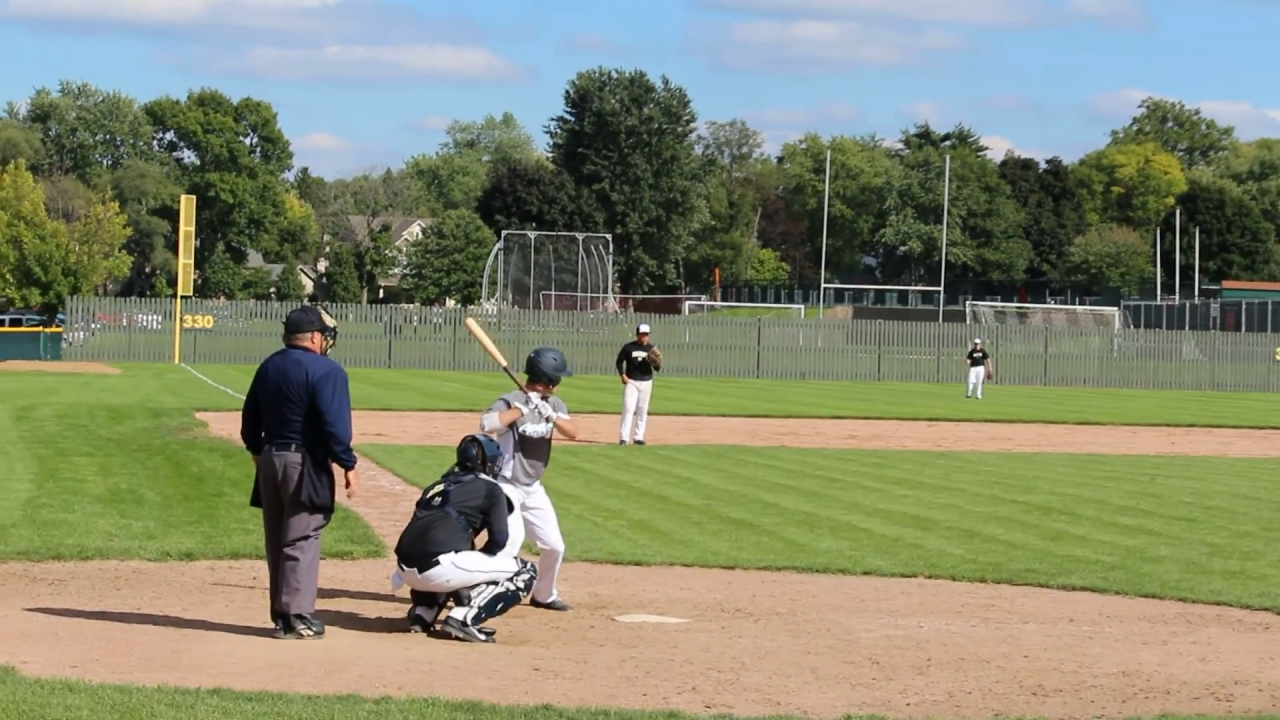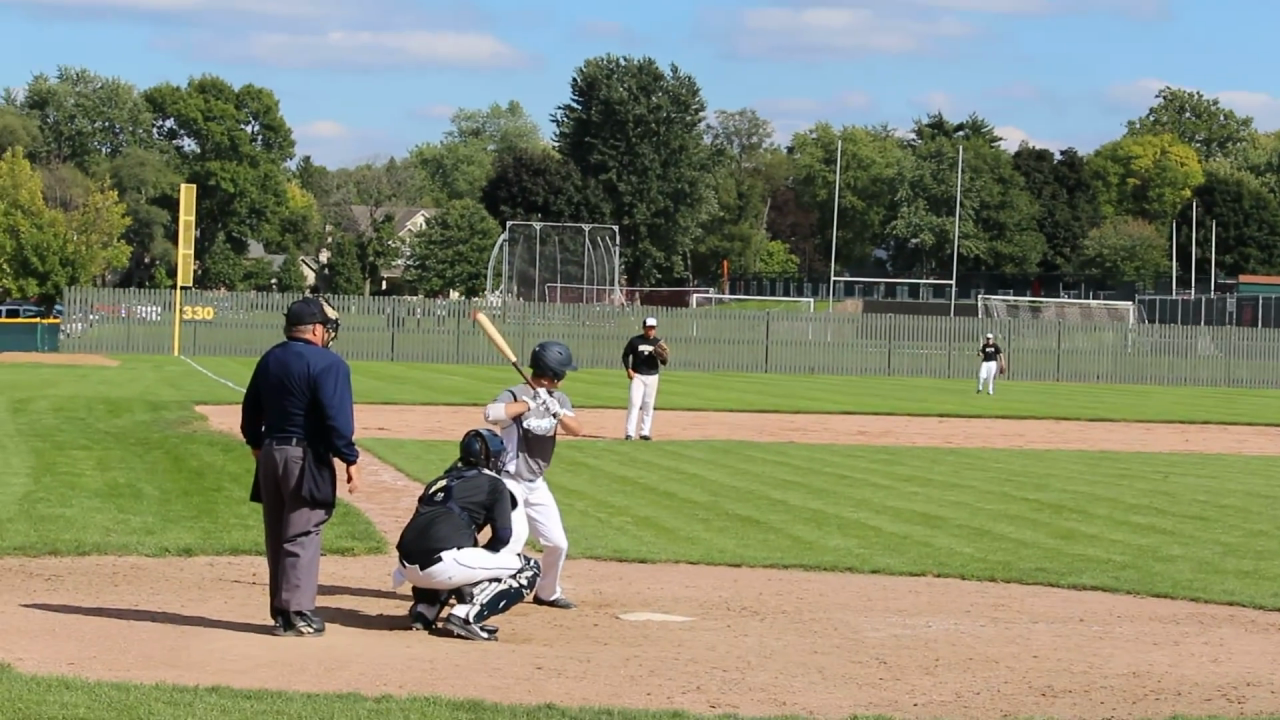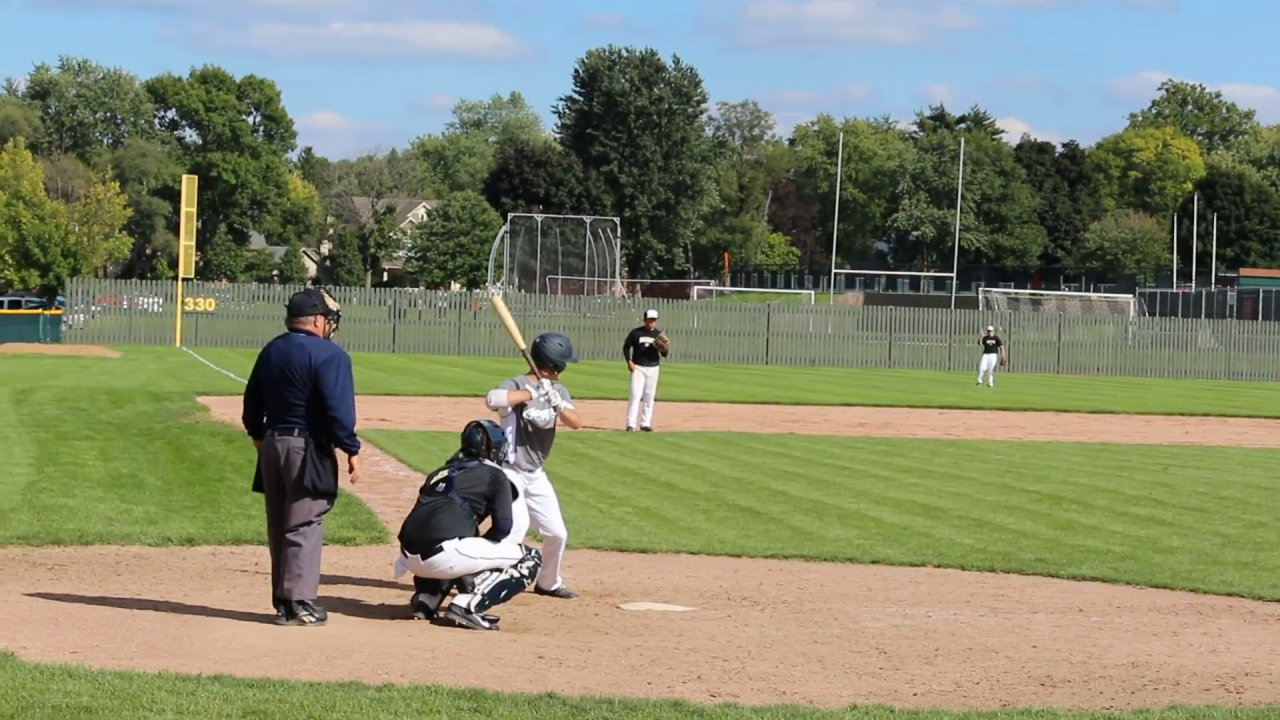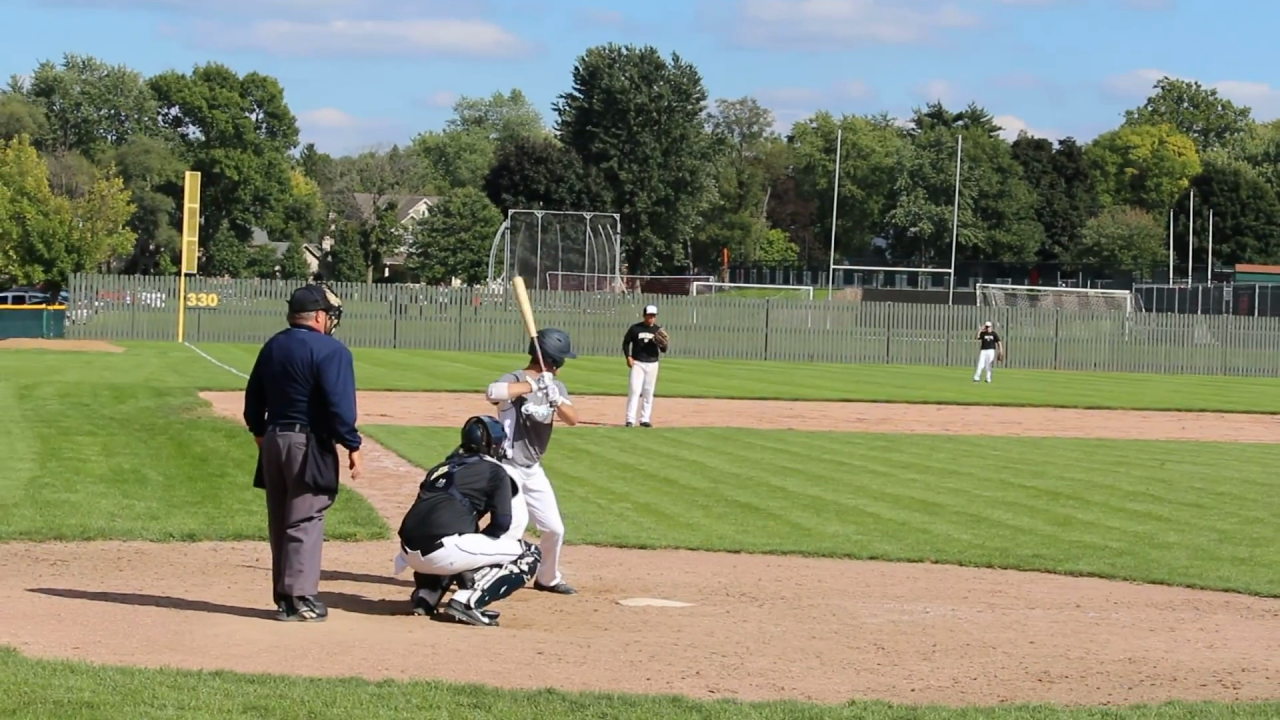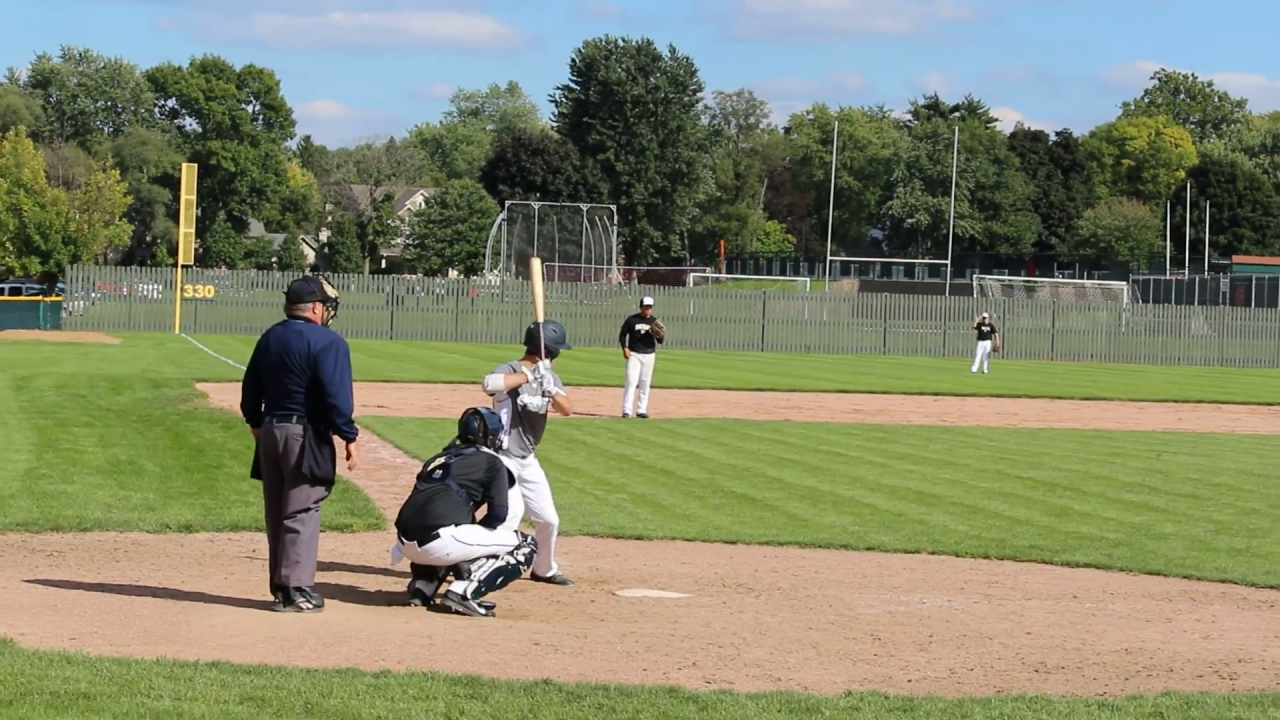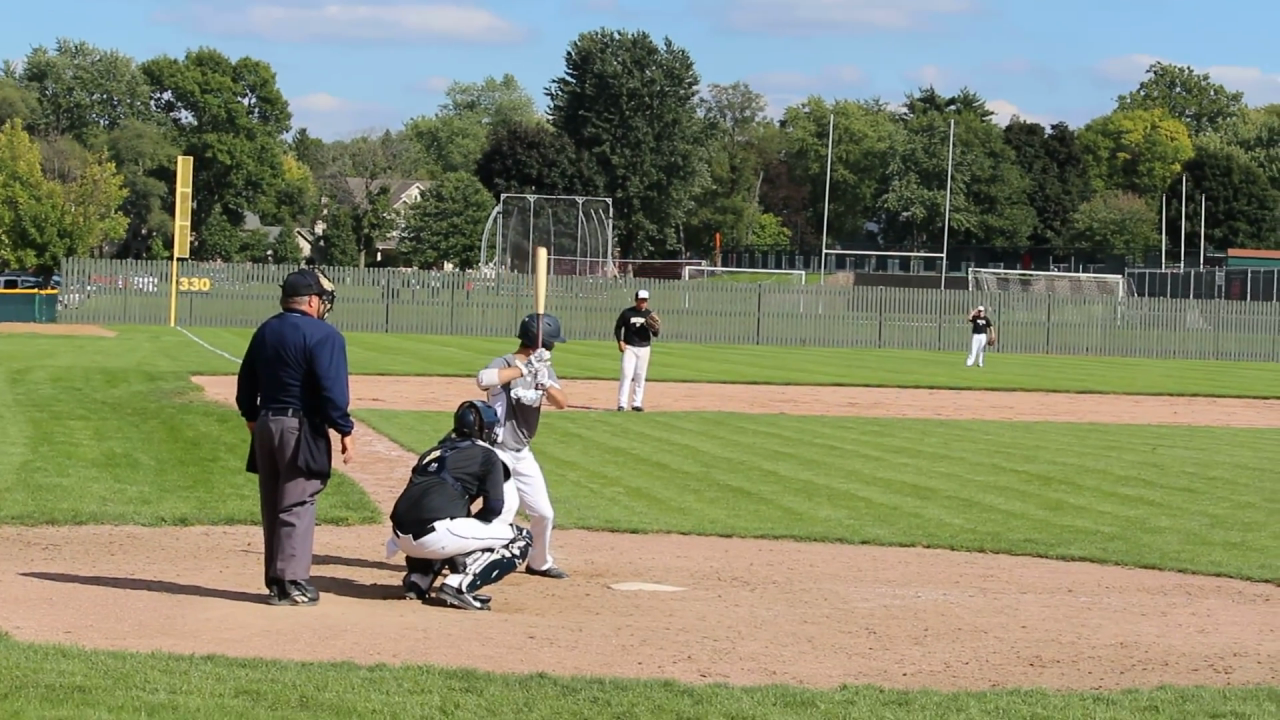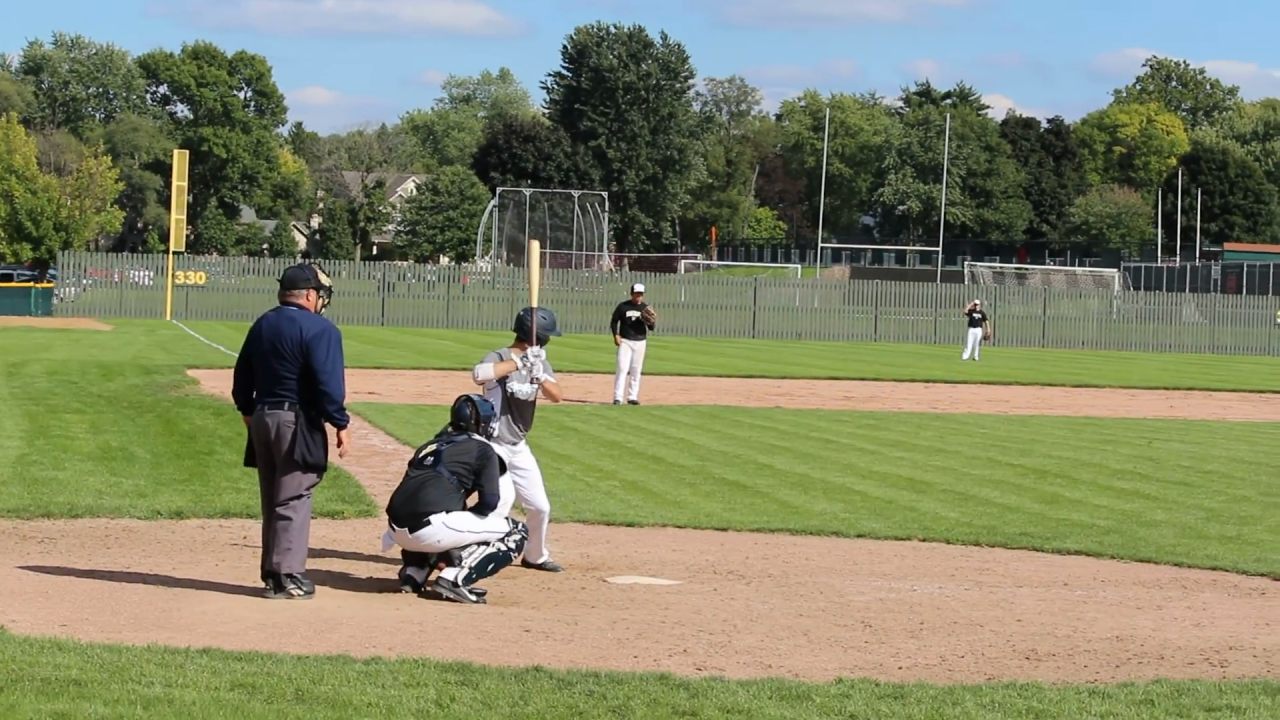
dt=0.1s
person 1, frame 1
left shoulder: (268, 366)
right shoulder: (326, 370)
left elbow: (250, 415)
right elbow: (335, 423)
left wrist: (257, 450)
right wrist: (348, 465)
left hip: (270, 460)
right hip: (305, 464)
left knee: (278, 540)
right knee: (302, 540)
left ankle: (282, 614)
right ankle: (296, 618)
person 1, frame 2
left shoulder: (269, 359)
right shoulder: (328, 363)
left elbow: (250, 409)
right elbow: (337, 417)
left wrist: (256, 444)
right wrist: (349, 459)
left hip: (270, 455)
right hip: (306, 458)
left knee: (278, 536)
right knee: (302, 536)
left ankle: (282, 610)
right ankle: (296, 614)
person 1, frame 3
left shoulder: (270, 351)
right shoulder: (329, 354)
left elbow: (252, 399)
right elbow: (338, 408)
left wrist: (258, 435)
right wrist: (351, 449)
left hip: (272, 446)
right hip: (308, 449)
left knee: (280, 526)
right knee: (304, 526)
left ankle: (284, 599)
right ankle: (298, 603)
person 1, frame 4
left shoulder: (272, 346)
right shoulder: (331, 350)
left elbow: (254, 395)
right elbow: (340, 404)
left wrist: (259, 431)
right wrist: (352, 445)
left hip: (273, 441)
right hip: (310, 444)
left knee: (280, 522)
right knee: (305, 522)
left ankle: (284, 594)
right ankle: (298, 598)
person 1, frame 5
left shoulder: (269, 338)
right shoulder: (328, 342)
left elbow: (250, 386)
right elbow: (337, 395)
left wrist: (256, 422)
right wrist: (349, 437)
left hip: (271, 433)
right hip: (306, 436)
left knee: (277, 513)
right knee: (302, 513)
left ankle: (282, 585)
right ankle: (295, 590)
person 1, frame 6
left shoulder: (265, 331)
right shoulder: (324, 335)
left elbow: (246, 380)
right elbow: (332, 389)
left wrist: (251, 416)
right wrist: (344, 430)
left hip: (266, 426)
right hip: (302, 429)
left knee: (273, 507)
right knee: (297, 506)
left ankle: (276, 579)
right ankle: (289, 583)
person 1, frame 7
left shoulder: (262, 324)
right shoulder: (320, 329)
left elbow: (242, 373)
right elbow: (329, 382)
left wrist: (248, 410)
right wrist: (340, 424)
left hip: (263, 419)
right hip: (298, 423)
left knee: (273, 501)
right knee: (294, 500)
left ankle: (274, 570)
right ankle: (285, 576)
person 2, frame 1
left shoulder: (554, 403)
right shoulder: (510, 401)
left elbow: (573, 433)
right elbow: (486, 424)
left wrist: (551, 415)
right wrist: (523, 408)
left hip: (534, 488)
right hip: (506, 487)
left knee: (554, 546)
right knee: (510, 543)
left ankle: (544, 595)
person 2, frame 2
left shoulder: (559, 398)
right shoulder: (515, 394)
left elbow: (577, 430)
right elbow: (490, 414)
left wrist: (557, 412)
right wrist: (530, 402)
left hip: (537, 484)
right hip: (509, 482)
left knee: (557, 543)
right knee: (513, 539)
left ankle: (547, 593)
person 2, frame 3
left shoulder: (558, 390)
right shoulder: (516, 385)
left elbow: (576, 423)
right elbow: (492, 400)
left wrist: (559, 405)
right wrist: (533, 391)
left hip: (536, 474)
right hip: (509, 472)
left knee: (557, 532)
right knee: (514, 529)
left ankle: (548, 582)
person 2, frame 4
left shoulder: (556, 386)
right shoulder: (515, 379)
left elbow: (572, 419)
right elbow: (492, 392)
left wrist: (556, 400)
right wrist: (533, 384)
left hip: (533, 469)
right hip: (507, 467)
left knee: (554, 528)
right knee: (514, 524)
left ankle: (547, 578)
person 2, frame 5
left shoulder: (549, 375)
right shoulder: (511, 370)
left elbow: (567, 410)
right elbow: (489, 384)
left wrist: (551, 390)
right wrist: (530, 375)
left hip: (528, 460)
right hip: (502, 458)
left knee: (549, 519)
right knee: (509, 516)
left ankle: (544, 569)
person 2, frame 6
left shoulder: (544, 367)
right shoulder: (504, 363)
left elbow: (561, 403)
right elbow: (483, 380)
left wrist: (545, 383)
right wrist: (525, 368)
left hip: (523, 453)
right hip: (497, 451)
left knee: (543, 512)
left ankle: (539, 562)
person 2, frame 7
left shoulder: (540, 362)
right shoulder: (500, 357)
left elbow: (556, 396)
right elbow: (479, 374)
left wrist: (540, 377)
right wrist: (519, 362)
left hip: (519, 446)
right hip: (493, 445)
left knee: (540, 505)
right knee: (501, 502)
left ankle: (535, 556)
person 3, frame 1
left shoulder: (438, 485)
right shoulder: (490, 489)
right elbow: (499, 539)
right wrist: (478, 560)
left hip: (408, 569)
right hip: (438, 566)
right knee: (525, 572)
left ankle: (422, 612)
right ankle: (464, 619)
person 3, frame 2
left shoulder: (441, 481)
right shoulder: (493, 484)
right elbow: (502, 535)
right wrist: (482, 555)
left hip: (409, 565)
right hip: (440, 564)
right knee: (528, 569)
left ankle: (423, 610)
right ankle: (466, 617)
person 3, frame 3
left shoulder: (442, 472)
right shoulder: (494, 475)
right elbow: (503, 526)
right wrist: (481, 545)
left hip: (411, 555)
right hip: (441, 554)
right knee: (529, 559)
left ankle: (425, 599)
right ankle: (467, 606)
person 3, frame 4
left shoulder: (443, 467)
right shoulder: (494, 471)
right elbow: (502, 522)
right wrist: (479, 540)
left hip: (411, 550)
right hip: (441, 550)
right knee: (529, 555)
left ankle: (425, 595)
right ankle: (467, 602)
person 3, frame 5
left shoulder: (439, 458)
right shoulder: (491, 462)
right elbow: (498, 513)
right wrist: (476, 532)
left hip: (407, 542)
right hip: (438, 541)
right knee: (524, 546)
left ankle: (422, 586)
right ankle: (463, 592)
person 3, frame 6
left shoulder: (436, 451)
right shoulder: (487, 455)
right elbow: (494, 506)
right wrist: (471, 524)
left hip: (403, 535)
right hip: (433, 534)
right knee: (520, 539)
left ankle: (417, 580)
right ankle: (459, 586)
person 3, frame 7
left shoulder: (432, 445)
right shoulder: (482, 449)
right elbow: (489, 501)
right wrist: (467, 517)
left hip: (398, 529)
right hip: (428, 527)
right knee: (516, 532)
left ankle: (413, 573)
right ankle: (454, 579)
